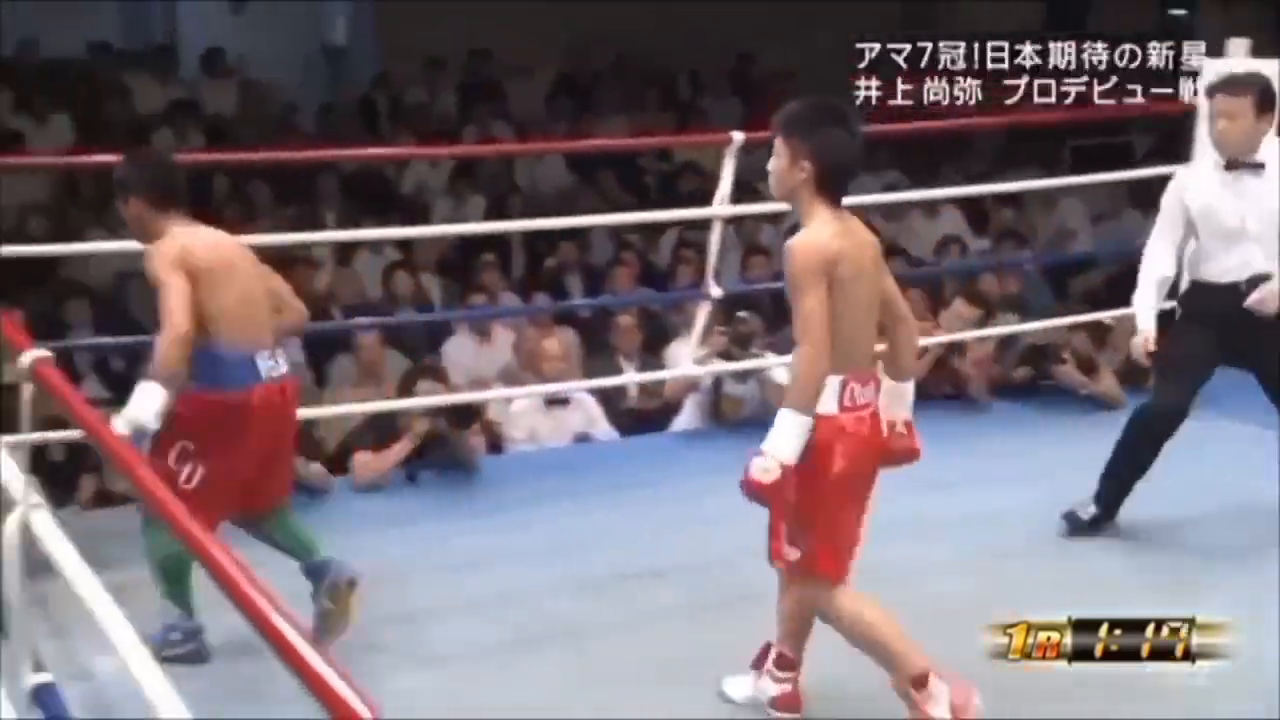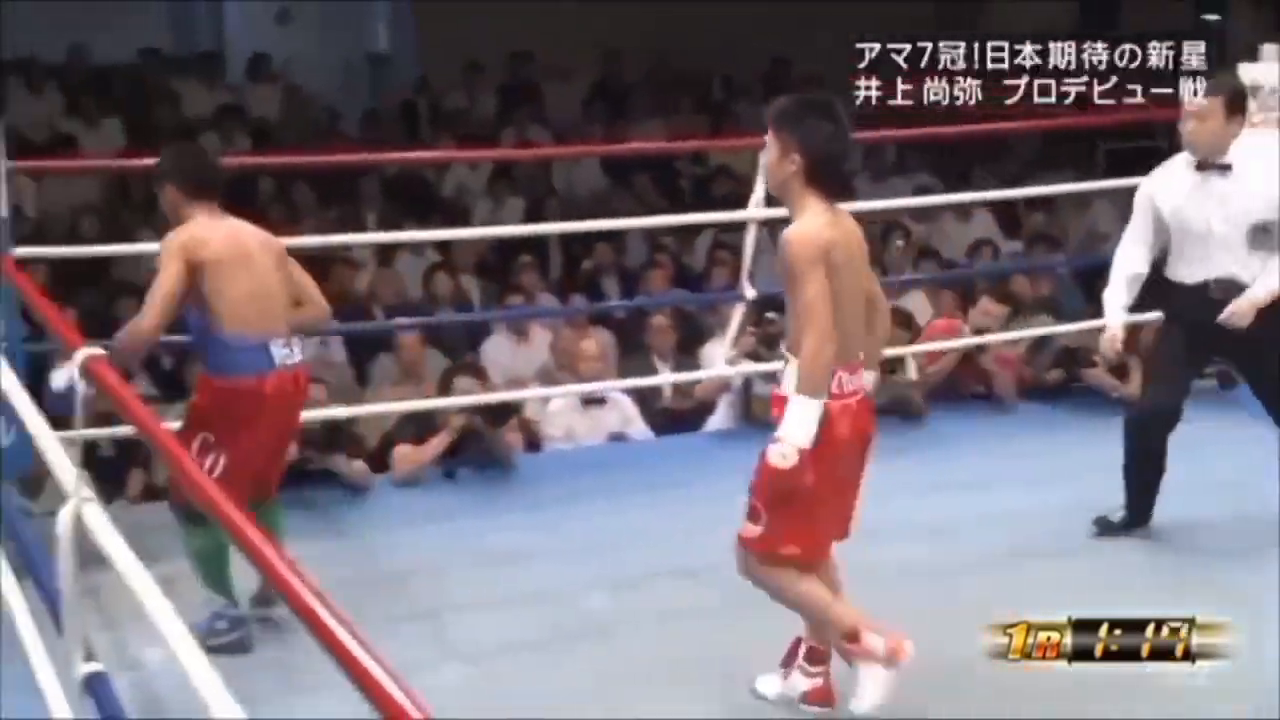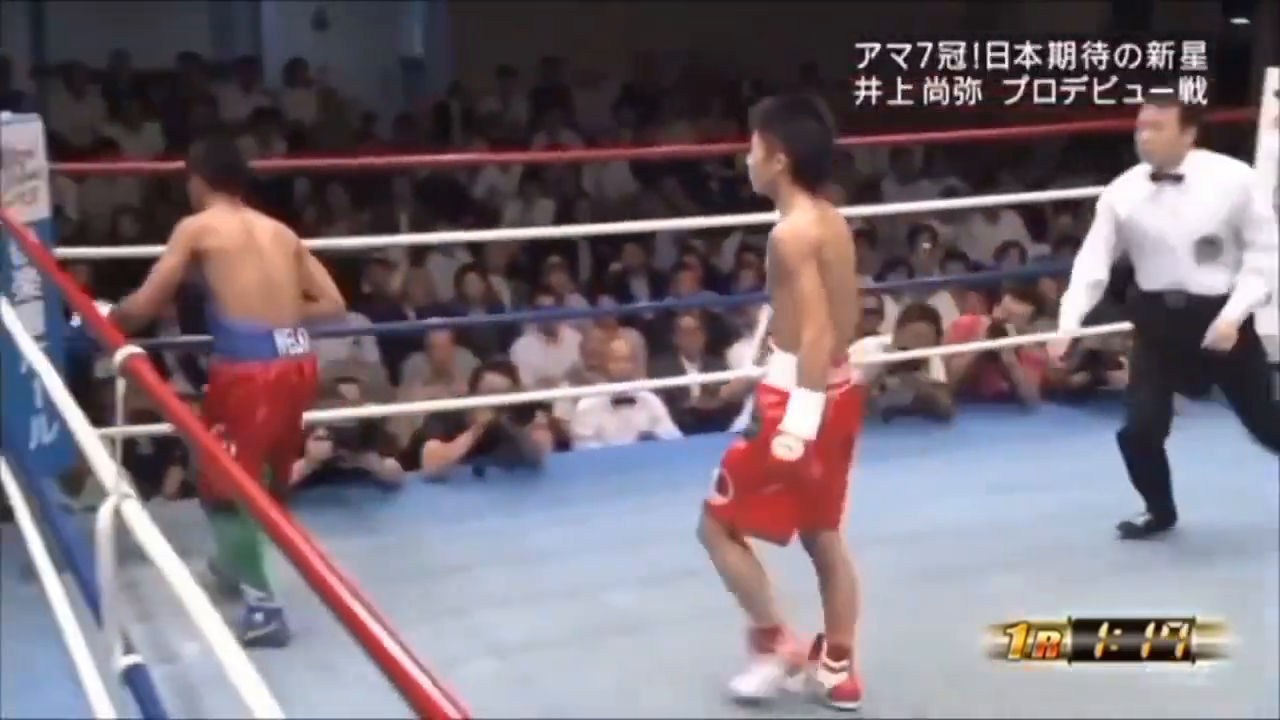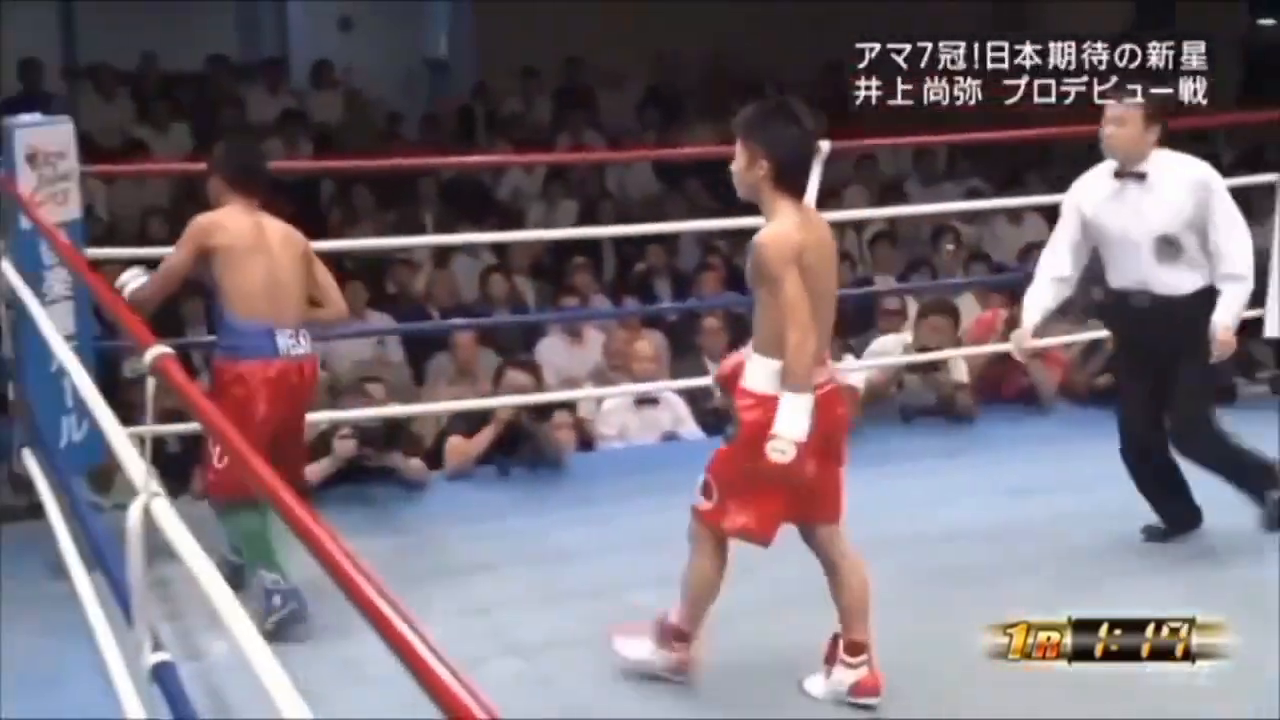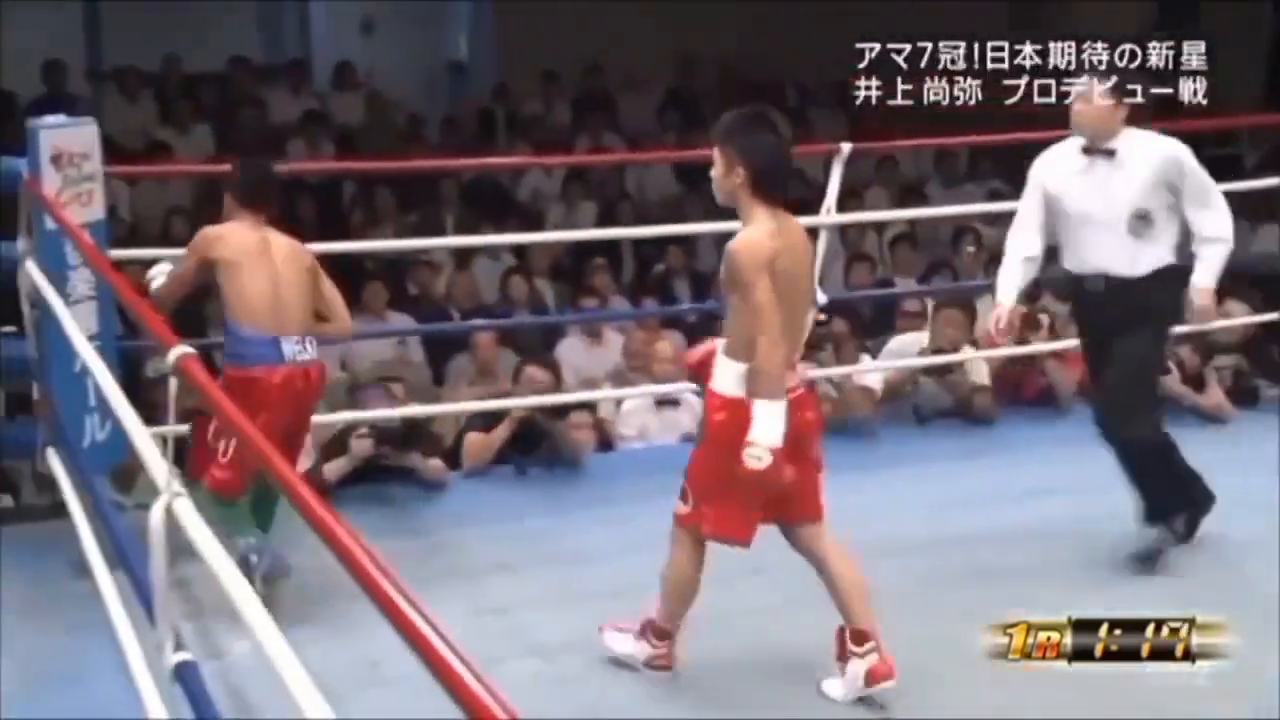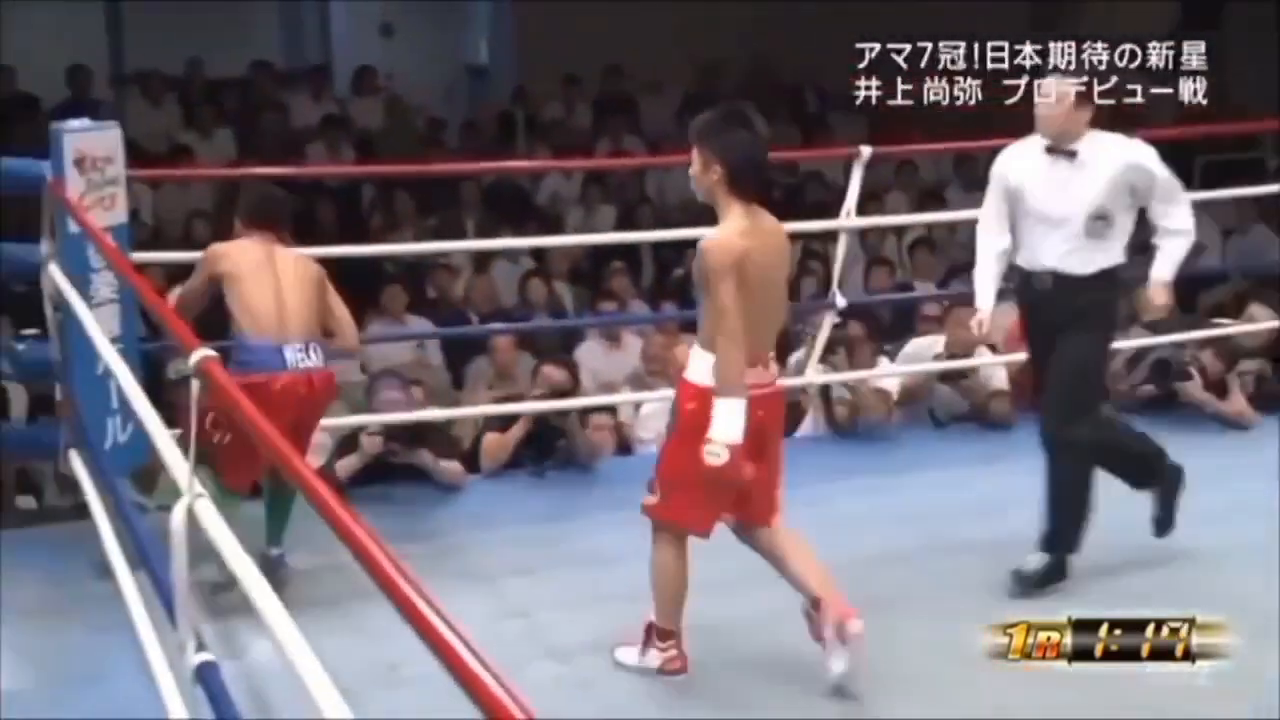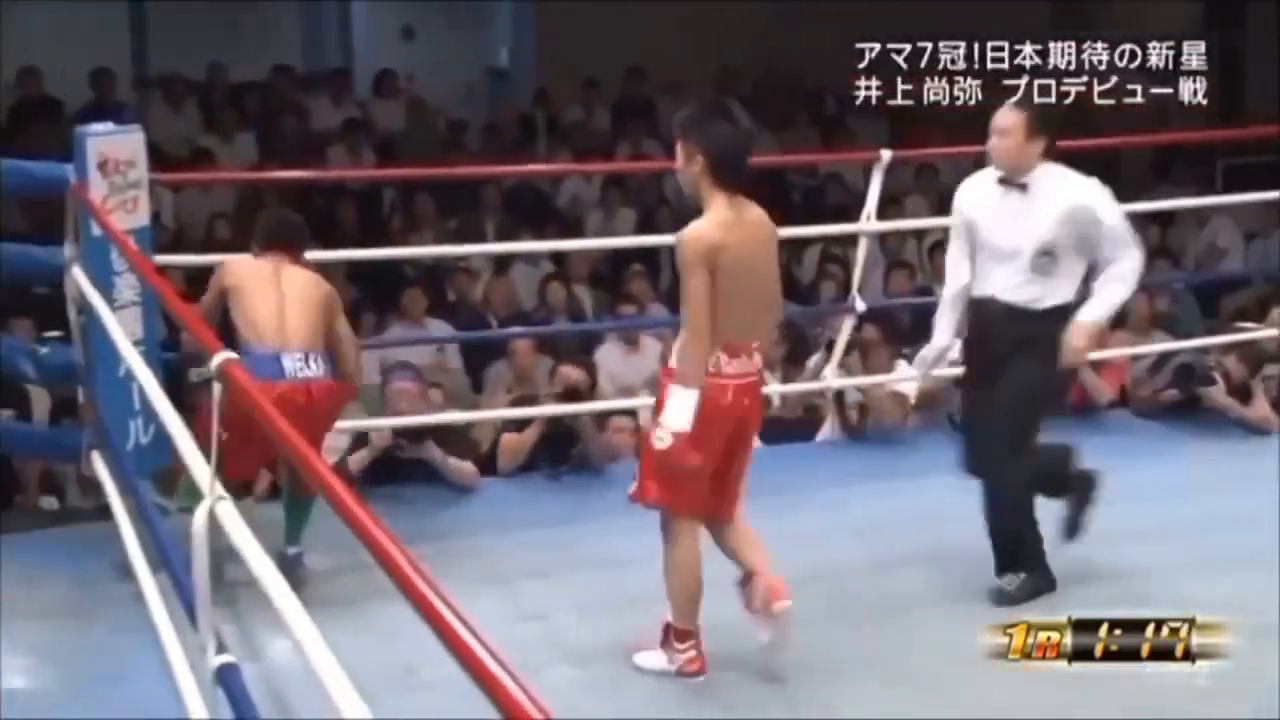
dt=0.1s
person 1, frame 1
left shoulder: (807, 246)
right shoulder: (858, 235)
left elbow: (813, 359)
right elbow: (905, 325)
left wrist: (776, 448)
right wrist: (898, 409)
left hip: (828, 424)
right hip: (864, 416)
left knee: (821, 586)
right knee: (805, 563)
person 1, frame 2
left shoulder: (803, 236)
right shoulder: (845, 226)
left elbow: (818, 343)
right elbow: (877, 316)
left wrist: (793, 436)
left hip: (816, 410)
right hip: (851, 400)
left knee: (762, 555)
right knee: (809, 548)
left ankle: (868, 645)
person 1, frame 3
left shoulder: (791, 233)
right shoulder: (831, 222)
left elbow: (816, 332)
left wrist: (799, 427)
left hip: (796, 404)
right hip: (836, 393)
left knee: (721, 525)
right knee: (823, 534)
left ankle: (775, 642)
right ankle: (838, 667)
person 1, frame 4
left shoulder: (774, 240)
right shoulder: (816, 227)
left elbow: (802, 337)
left wrist: (789, 430)
left hip: (777, 406)
right hip: (823, 396)
left knee: (707, 528)
right knee: (826, 533)
left ankle: (673, 644)
right ankle: (855, 665)
person 1, frame 5
left shoulder: (748, 247)
right shoulder: (796, 233)
left elbow: (768, 345)
left wrist: (764, 437)
left hip: (746, 405)
right hip: (795, 395)
left knee: (691, 531)
right knee: (809, 532)
left ankle: (656, 640)
right ankle: (866, 653)
person 1, frame 6
left shoulder: (720, 245)
right shoulder: (774, 233)
left elbow: (729, 344)
left wrist: (724, 429)
left hip: (716, 398)
right hip: (763, 390)
left knee: (669, 526)
right knee: (759, 523)
left ankle: (663, 645)
right ankle: (834, 613)
person 1, frame 7
left shoulder: (700, 237)
right shoulder: (763, 224)
left elbow: (694, 334)
left wrist: (674, 414)
left hip: (702, 385)
right hip: (744, 381)
left knee: (680, 518)
right knee: (719, 507)
left ankle: (683, 646)
right ankle: (766, 586)
person 2, frame 1
right shoulder: (1192, 180)
right elbow: (1161, 253)
right wrist: (1144, 319)
right hip: (1209, 304)
right knee: (1162, 408)
right ankle: (1103, 504)
person 2, frame 2
right shoulder: (1162, 182)
right elbow: (1134, 254)
right wrist: (1115, 317)
right hip: (1188, 307)
right knee: (1151, 411)
right ankle: (1137, 507)
person 2, frame 3
left shoulder: (1234, 181)
right shoulder: (1123, 191)
right elbow: (1093, 262)
left wrist: (1235, 315)
right wrist: (1068, 323)
left hip: (1220, 319)
right hip: (1159, 316)
right knee: (1139, 427)
right ankle: (1159, 511)
person 2, frame 4
left shoulder: (1194, 178)
right shoulder: (1088, 189)
left elbow: (1235, 250)
right elbow: (1060, 259)
left wrist: (1227, 315)
right wrist: (1031, 316)
left hip: (1189, 314)
right hip: (1130, 316)
left knee: (1191, 434)
right knee: (1138, 438)
right ankle: (1178, 513)
person 2, frame 5
left shoulder: (1164, 154)
right shoulder: (1052, 164)
left elbow: (1212, 211)
right elbow: (1026, 234)
left wrist: (1205, 278)
right wrist: (1007, 296)
left hip: (1148, 296)
right hip: (1091, 299)
left knee: (1123, 417)
right knee: (1115, 419)
left ankle: (1166, 515)
right ankle: (1185, 501)
person 2, frame 6
left shoulder: (1126, 157)
right shoulder: (1012, 162)
left elbow: (1175, 210)
right elbow: (993, 234)
left wrist: (1162, 274)
right wrist: (984, 301)
left hip: (1091, 300)
right hip: (1038, 297)
left knee: (1063, 423)
right knee: (1078, 420)
left ankle: (1054, 554)
right ankle: (1158, 471)
person 2, frame 7
left shoulder: (1077, 195)
right shoulder: (973, 191)
left elbow: (1123, 260)
left wrist: (1092, 318)
right wrist: (942, 336)
left hip: (1040, 332)
right hip: (985, 328)
left knee: (1001, 454)
right knee: (982, 453)
left ankle: (1025, 569)
right ankle: (1070, 481)
person 3, frame 1
left shoulder: (167, 253)
right shoulder: (227, 243)
left elbow: (178, 334)
right elbow: (295, 312)
left wrist: (142, 408)
left hip: (227, 393)
right hip: (275, 381)
right knee: (257, 503)
left ankle: (183, 630)
right ankle: (324, 572)
person 3, frame 2
left shoulder: (183, 240)
right shoulder: (261, 236)
left elbow: (147, 328)
right elbow: (319, 310)
left hip: (237, 380)
right hip: (288, 371)
left knee: (193, 499)
right knee: (254, 481)
left ankle: (231, 617)
person 3, frame 3
left shoulder: (196, 229)
right shoulder: (281, 232)
left elbow: (144, 307)
right elbow: (334, 305)
left wrist: (102, 317)
left hip: (247, 367)
right hip: (299, 362)
left knee: (222, 488)
right knee: (264, 470)
left ankle: (262, 608)
right ankle: (238, 564)
person 3, frame 4
left shoulder: (207, 226)
right shoulder: (293, 235)
left elbow: (152, 293)
right elbow: (338, 311)
left wrist: (128, 286)
left hip: (248, 365)
right hip: (299, 362)
left knee: (228, 484)
right knee: (267, 465)
left ankle: (277, 591)
right ankle: (247, 552)
person 3, frame 5
left shoulder: (212, 238)
right shoulder: (301, 251)
left elbow: (162, 299)
right elbow: (343, 326)
left wrist: (157, 280)
left hip: (254, 370)
right hip: (307, 369)
left knee: (214, 474)
left ankle: (254, 547)
right ankle: (253, 549)
person 3, frame 6
left shoulder: (221, 254)
right shoulder: (310, 266)
left elbow: (180, 314)
right elbow: (350, 342)
left wrist: (174, 301)
left hip: (260, 376)
right hip: (315, 375)
left knee: (205, 446)
right ankle: (271, 551)
person 3, frame 7
left shoulder: (231, 269)
right shoulder: (321, 286)
right elbow: (352, 370)
left hip: (261, 385)
right hip: (317, 385)
right ankle: (291, 552)
